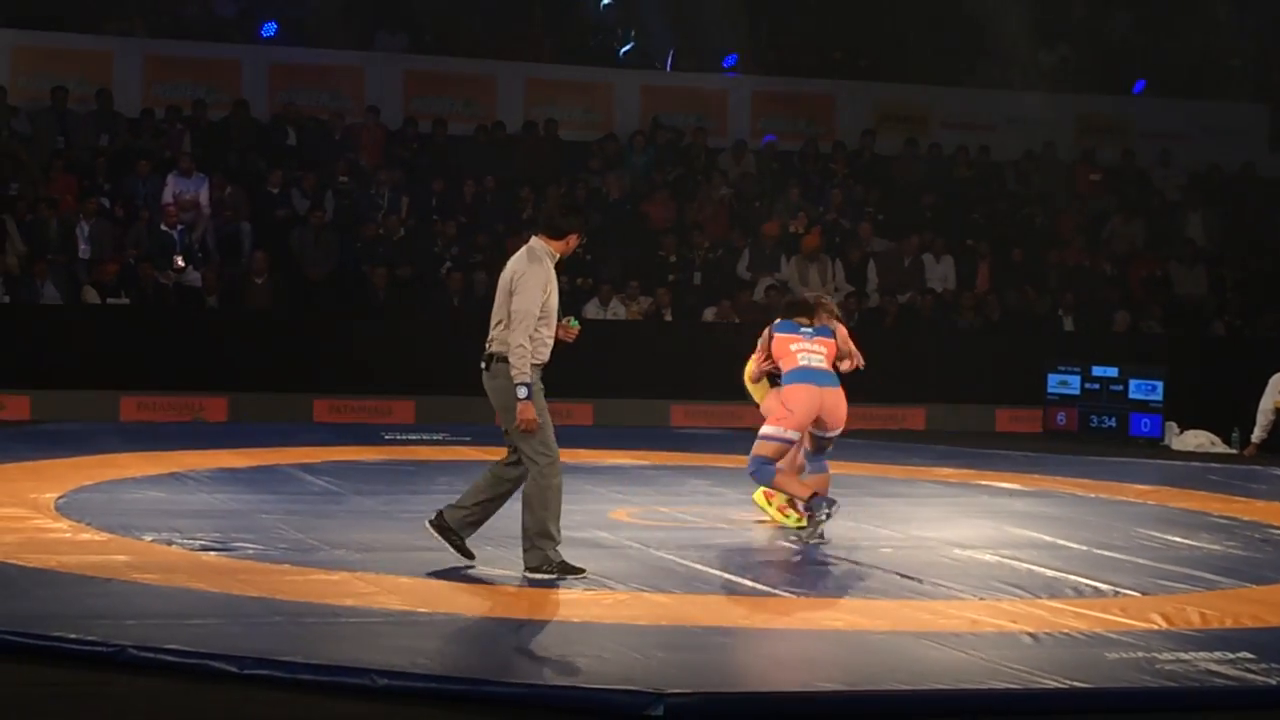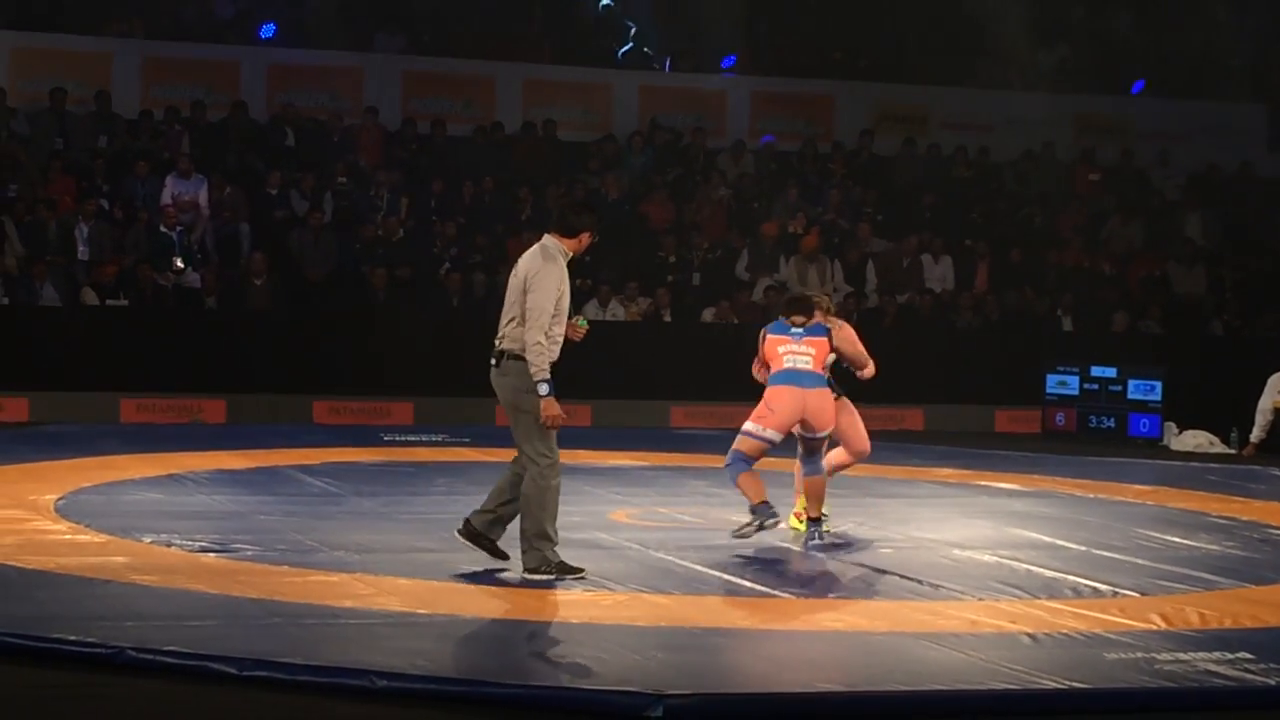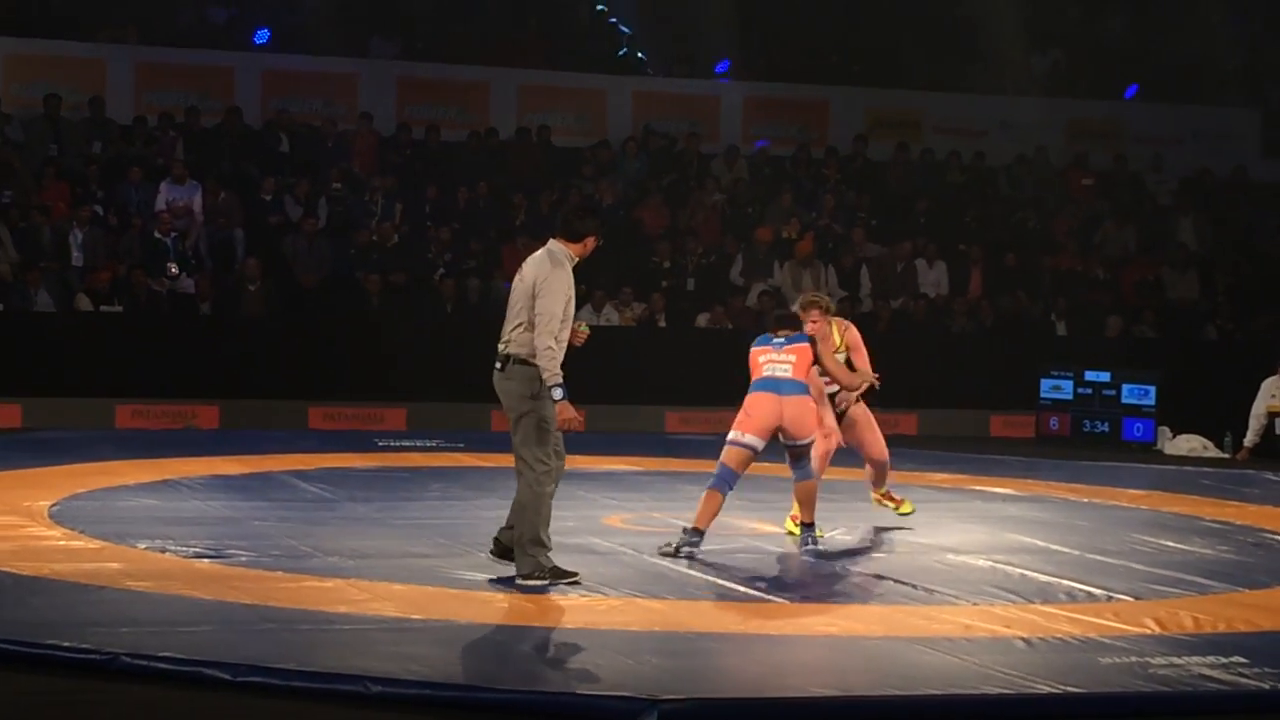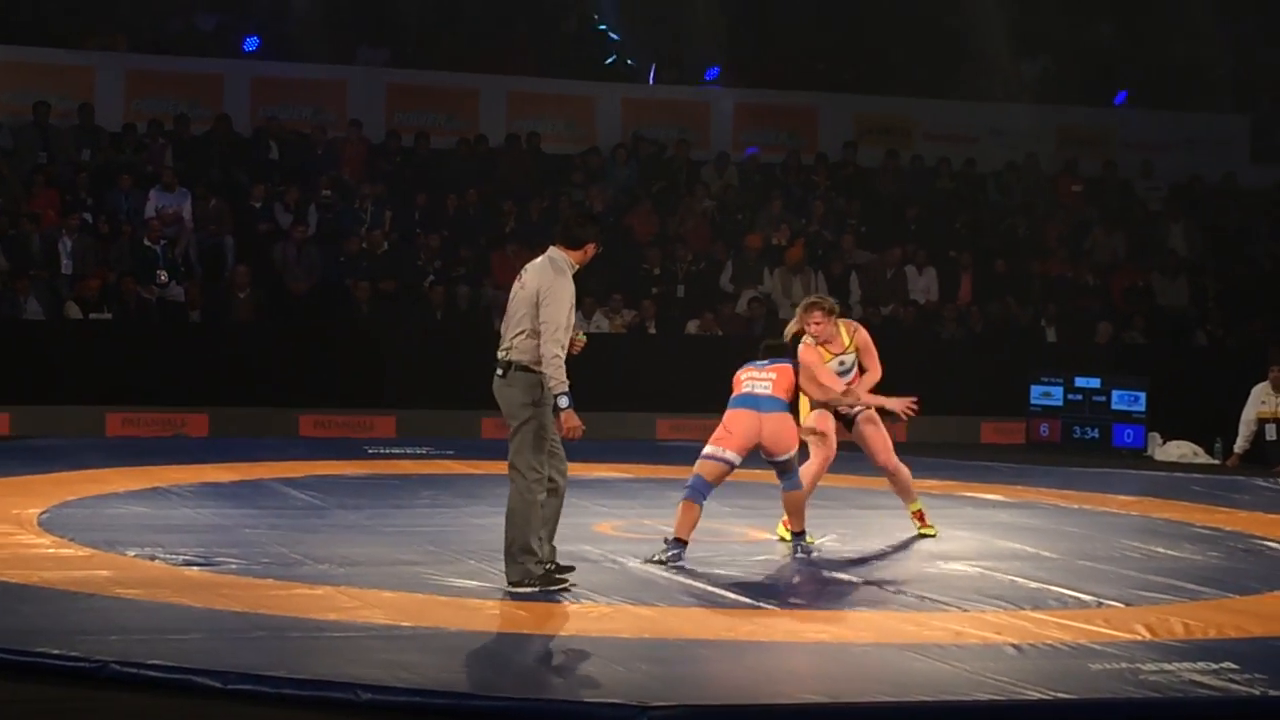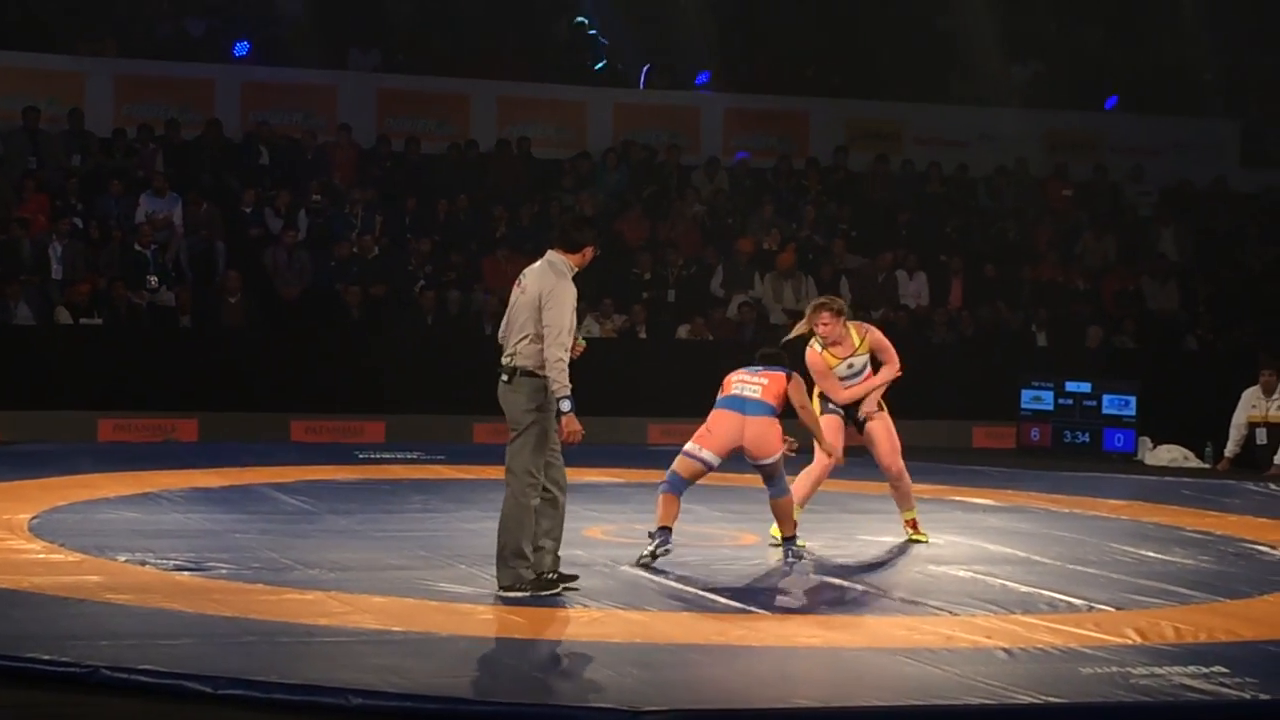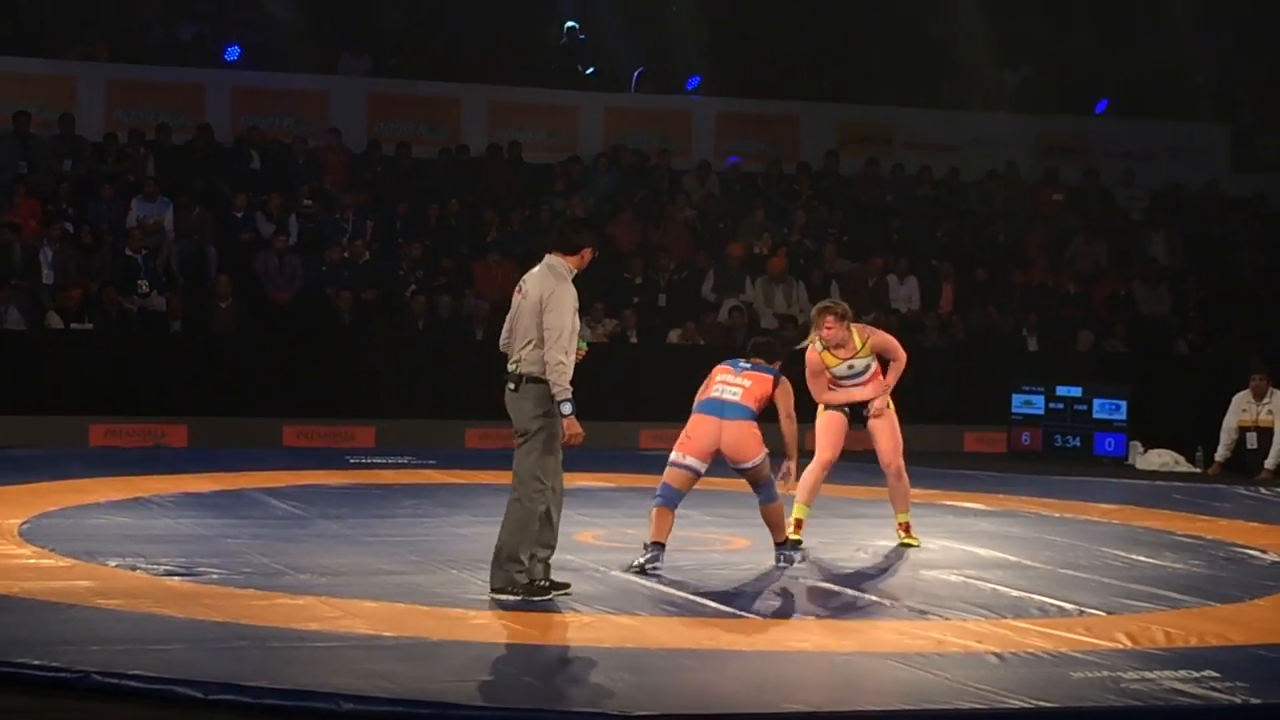
dt=0.1s
person 1, frame 1
left shoulder: (533, 260)
right shoulder: (534, 269)
right elbow: (519, 337)
left wrist: (554, 330)
right wrist: (525, 397)
left hip: (513, 373)
right hip: (514, 374)
left knee: (519, 460)
right knee: (544, 463)
left ankle: (454, 520)
right ankle: (542, 558)
person 1, frame 2
left shoulder: (539, 256)
right shoulder: (548, 268)
right elbow: (534, 337)
left wrist: (561, 328)
right wrist: (546, 394)
left hip: (514, 367)
right hip: (520, 369)
left knee: (533, 458)
right knee: (543, 463)
left ankle: (482, 524)
right ankle: (539, 558)
person 1, frame 3
left shoulder: (541, 260)
right shoulder: (556, 272)
right elbow: (544, 342)
left wrist: (566, 332)
right wrist: (560, 398)
left hip: (517, 371)
right hip: (526, 375)
left knee: (549, 460)
right knee: (538, 468)
left ankle: (512, 539)
right ankle: (532, 563)
person 1, frame 4
left shoulder: (534, 268)
right shoulder: (558, 281)
left elbow: (509, 327)
right elbow: (550, 350)
left wrist: (563, 341)
right wrist: (566, 406)
left hip: (516, 377)
right hip: (526, 382)
left knee: (552, 471)
right knee: (530, 477)
left ankle: (540, 558)
right ankle: (522, 570)
person 1, frame 5
left shoulder: (532, 272)
right shoulder: (560, 284)
left elbow: (505, 334)
right elbow: (553, 354)
right wrist: (567, 410)
left hip: (518, 382)
right hip: (531, 387)
left knee: (551, 480)
right knee: (525, 482)
left ankle: (543, 567)
right ankle: (515, 575)
person 1, frame 6
left shoulder: (532, 278)
right shoulder: (561, 287)
left elbow: (507, 341)
right elbow: (555, 357)
right wrist: (568, 413)
left hip: (522, 390)
right hip: (539, 394)
left knee: (542, 486)
right knee: (536, 488)
left ankle: (533, 574)
right ankle: (507, 576)
person 2, frame 1
left shoulder: (773, 329)
right shoulder: (831, 334)
left elbow: (760, 363)
left hip: (797, 394)
right hip: (833, 396)
left knee: (759, 468)
right knee: (815, 457)
left ankle: (817, 502)
right ankle: (815, 522)
person 2, frame 2
left shoulder: (769, 331)
right shoulder: (827, 334)
left elbow: (762, 368)
left hip: (782, 395)
right hip: (820, 396)
left knee: (736, 463)
right knee: (812, 459)
left ankle: (763, 509)
right ankle: (815, 527)
person 2, frame 3
left shoulder: (757, 344)
right shoulder: (811, 343)
right elbow: (850, 382)
right wrist: (865, 376)
left hip: (761, 402)
right hip: (800, 405)
left knee: (724, 476)
right knee: (801, 464)
left ankle: (693, 537)
right ankle: (808, 532)
person 2, frame 4
left shoulder: (743, 371)
right shoulder: (797, 367)
right elbow: (824, 396)
right wrist: (882, 401)
left hip: (738, 417)
right hip: (778, 421)
left knee: (696, 488)
right knee: (789, 476)
left ankle: (677, 546)
right ankle: (800, 541)
person 2, frame 5
left shoulder: (734, 374)
right shoulder: (790, 377)
right elbow: (802, 407)
right wrist: (825, 443)
left hip: (722, 420)
right hip: (762, 425)
left knee: (672, 483)
right knee: (776, 483)
left ankle: (662, 535)
right ankle: (790, 545)
person 2, frame 6
left shoulder: (720, 367)
right shoulder: (776, 377)
right elbow: (787, 418)
right wrist: (792, 459)
left hip: (701, 423)
right hip: (739, 429)
left knee: (666, 497)
right knee: (764, 487)
left ankle: (654, 551)
right ankle: (783, 549)
person 3, frame 1
left shoulder: (835, 331)
left elbow: (852, 359)
right elbow: (755, 373)
left wrist: (850, 360)
right hip: (765, 379)
left ankle: (780, 497)
right ankle: (772, 493)
person 3, frame 2
left shoulder: (841, 331)
left elbow: (865, 364)
right elbow: (760, 373)
left wrist: (867, 369)
left knee: (861, 449)
right ankle: (801, 510)
person 3, frame 3
left shoulder: (845, 330)
left elbow: (864, 372)
left wrist: (851, 391)
left hip: (842, 394)
left knee: (879, 456)
right knee: (824, 448)
left ankle: (880, 492)
right ankle: (797, 515)
person 3, frame 4
left shoulder: (854, 332)
right shoulder: (806, 349)
left elbow: (873, 372)
right hip: (818, 402)
left knee: (888, 462)
right knee: (823, 457)
left ankle: (917, 513)
right ankle: (789, 522)
person 3, frame 5
left shoulder: (866, 333)
right shoulder: (814, 353)
left elbow: (892, 363)
right elbow: (837, 394)
left wrist: (872, 397)
right wrist: (877, 383)
left hip: (867, 402)
right hip: (832, 401)
left knee: (893, 466)
right knee: (825, 461)
left ankle: (911, 522)
person 3, frame 6
left shoulder: (869, 336)
right shoulder: (815, 353)
left elbow: (900, 357)
right elbow: (820, 395)
left wrist: (882, 393)
left hip: (876, 396)
right hip: (837, 399)
left knee: (893, 464)
right knee: (824, 459)
left ankle: (904, 526)
right ankle: (796, 519)
